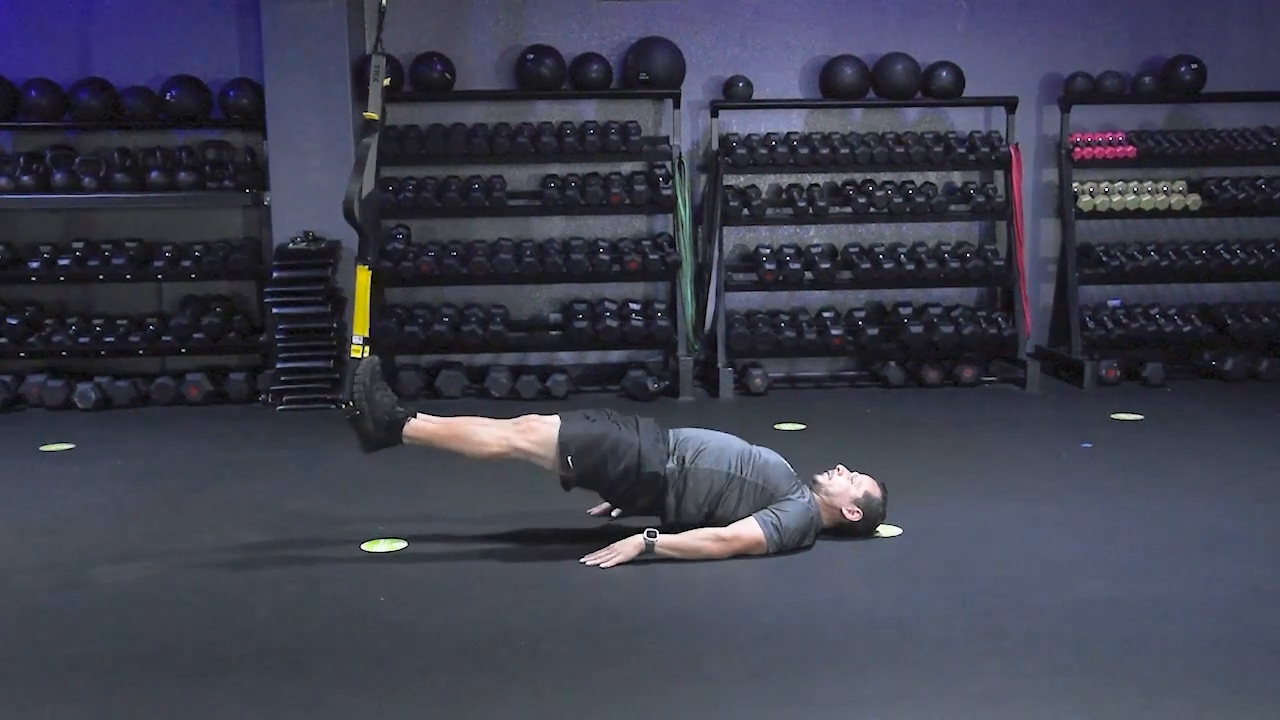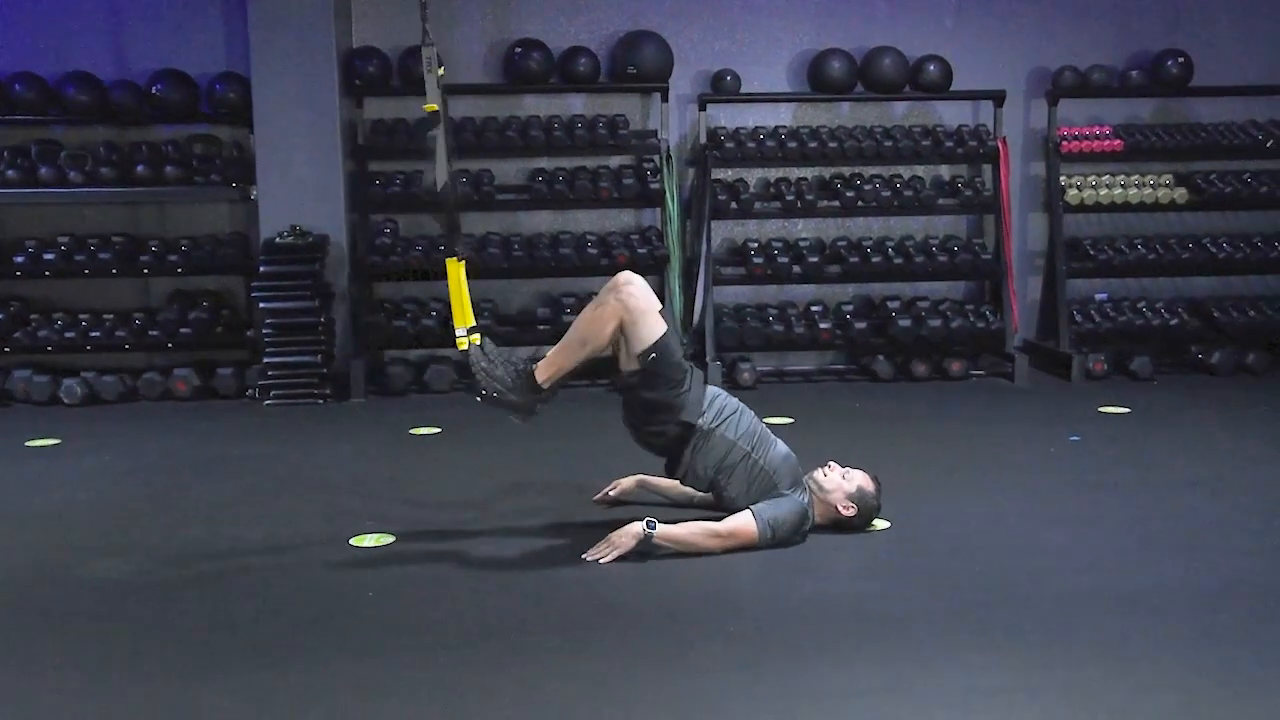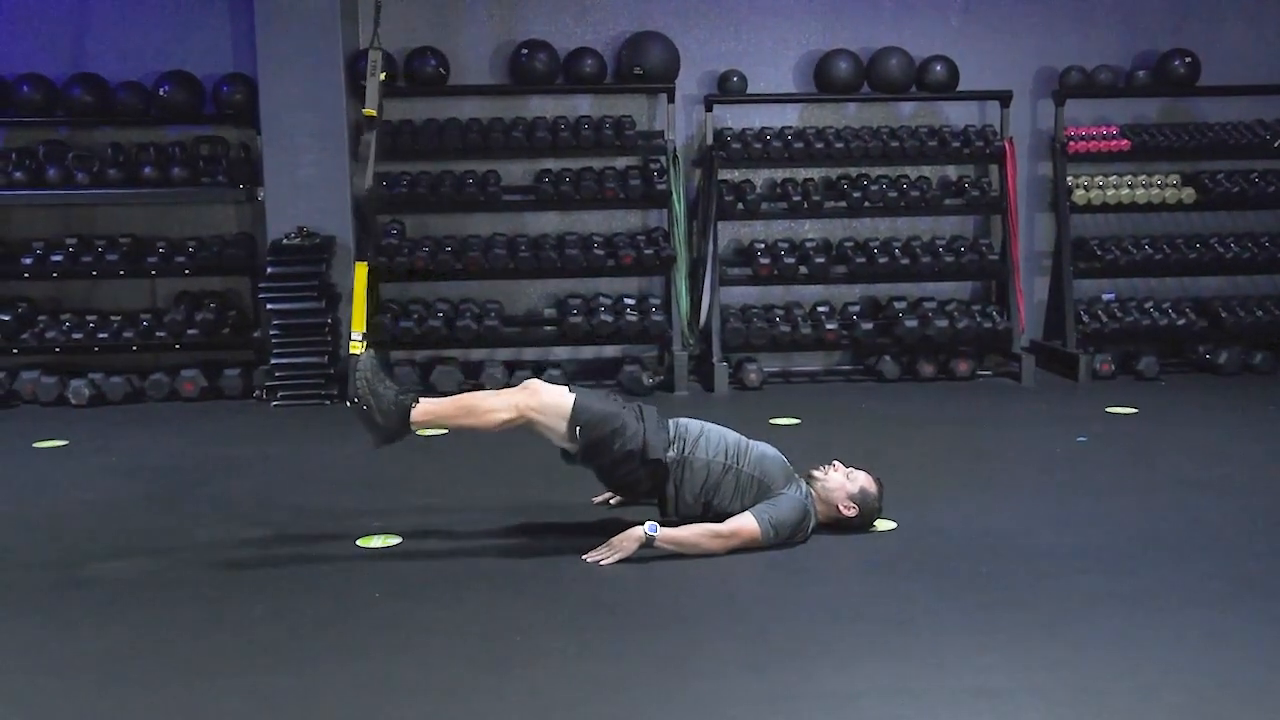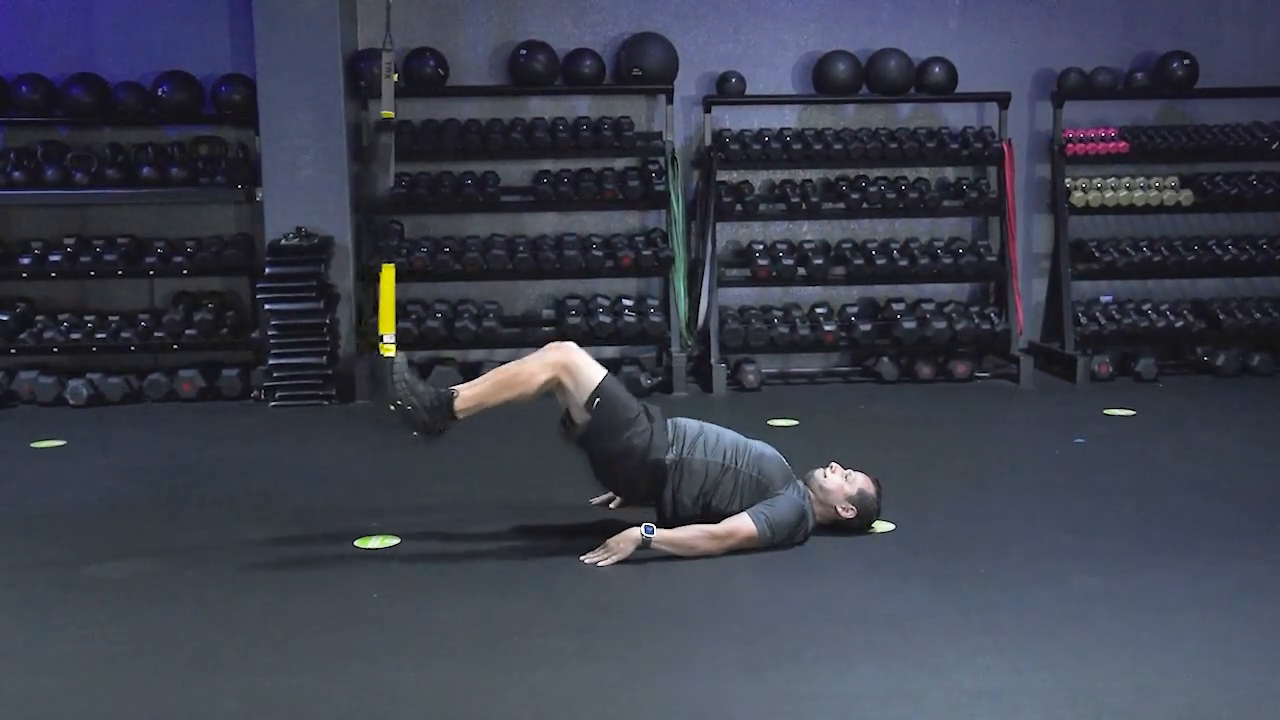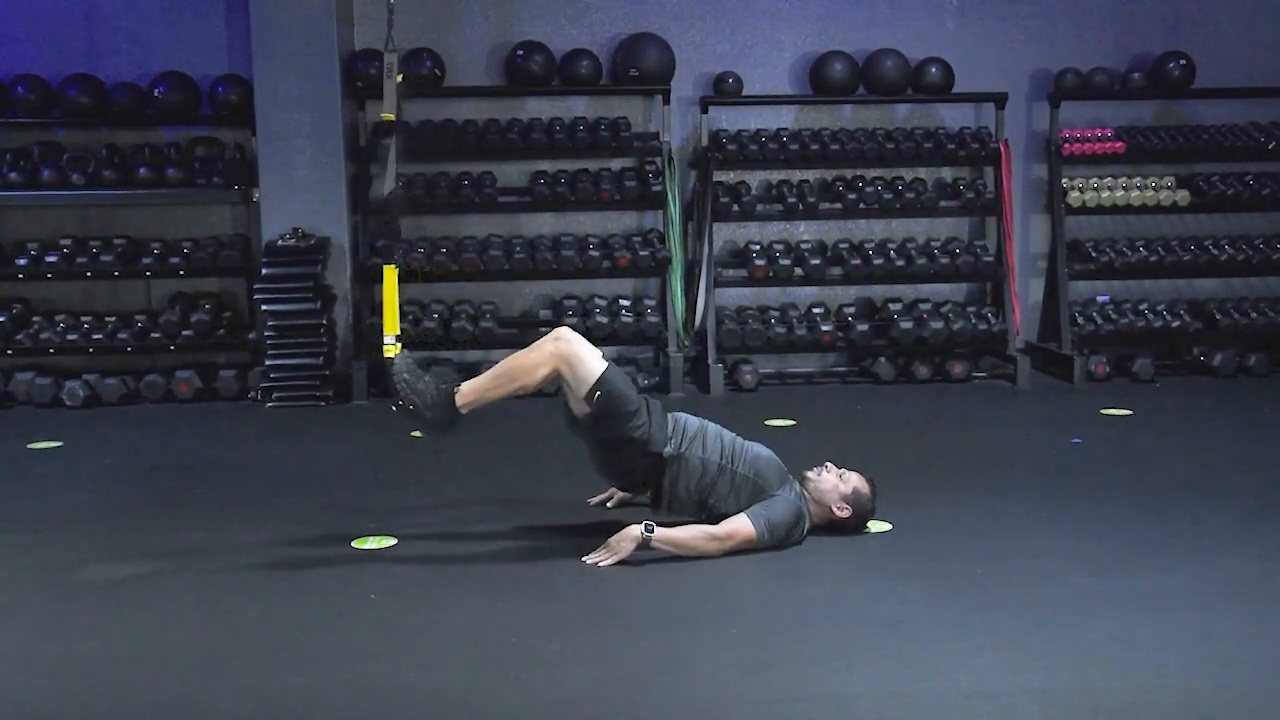
dt=1s
person 1, frame 1
left shoulder: (801, 518)
right shoulder: (794, 489)
left elbow: (727, 541)
left wrist: (644, 542)
left hip: (658, 472)
right hip: (660, 450)
left knee: (521, 437)
right knee: (528, 427)
left ankle: (396, 427)
right ankle: (400, 422)
person 1, frame 2
left shoulder: (794, 516)
right shoulder: (794, 494)
left elbow: (723, 535)
left wrist: (646, 531)
left hip: (679, 420)
right hip: (693, 413)
left knee: (626, 297)
right knee: (627, 285)
left ankle: (531, 383)
right ankle: (533, 375)
person 1, frame 3
left shoulder: (795, 514)
right shoulder: (789, 484)
left elbow: (724, 535)
left wrist: (646, 533)
left hip: (654, 459)
right hip: (659, 438)
left knee: (528, 400)
right knee: (533, 393)
left ankle: (403, 416)
right ankle: (408, 408)
person 1, frame 4
left shoulder: (794, 514)
right shoulder: (789, 486)
left elbow: (722, 536)
left wrist: (644, 535)
left hip: (655, 459)
right hip: (663, 441)
left knee: (563, 357)
right knee: (558, 358)
left ankle: (443, 407)
right ankle: (447, 402)
person 1, frame 5
left shoulder: (788, 516)
right shoulder: (786, 490)
left elbow: (721, 537)
left wrist: (644, 533)
right wrist: (636, 489)
left hip: (650, 450)
right hip: (663, 439)
left knee: (562, 347)
right knee: (563, 345)
left ankle: (449, 402)
right ankle: (454, 397)
